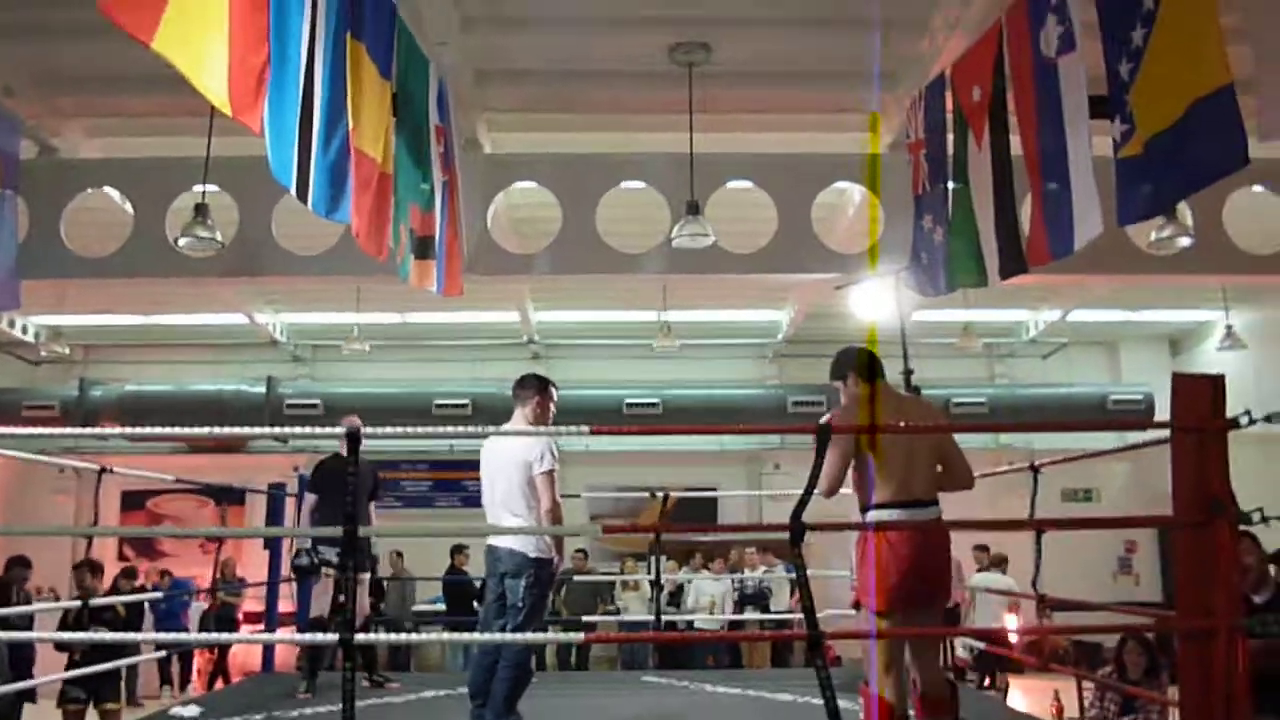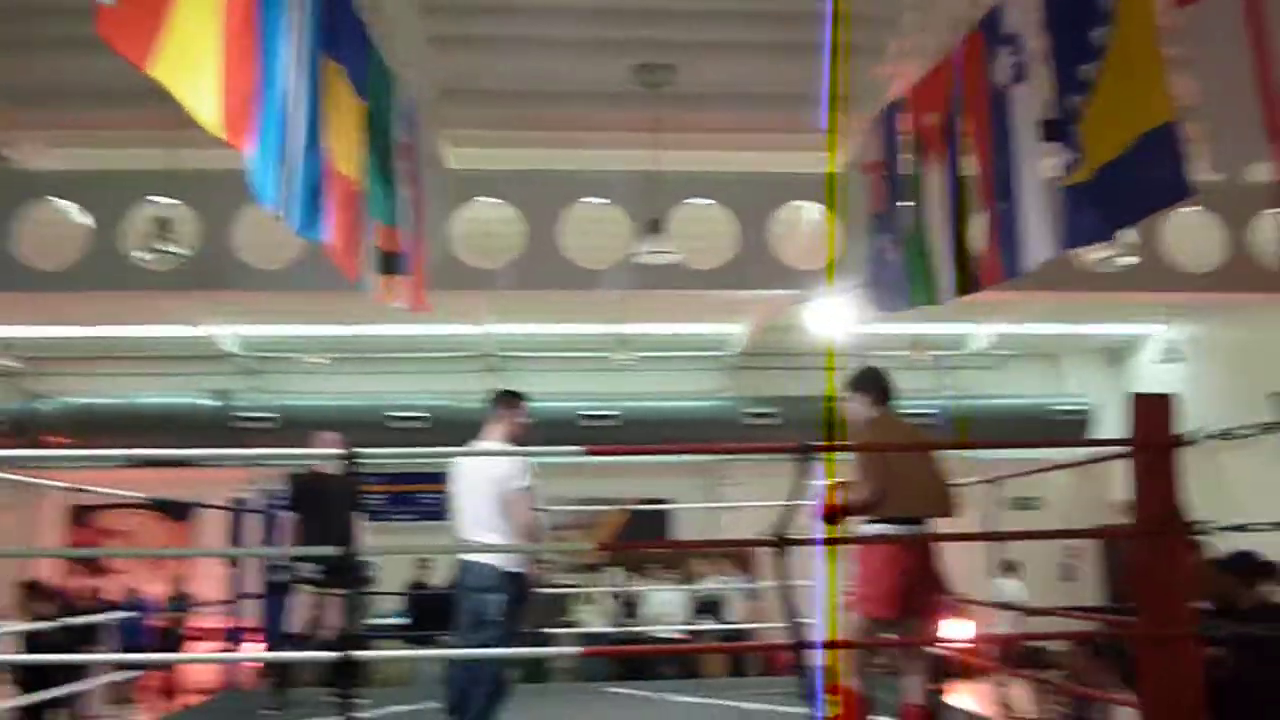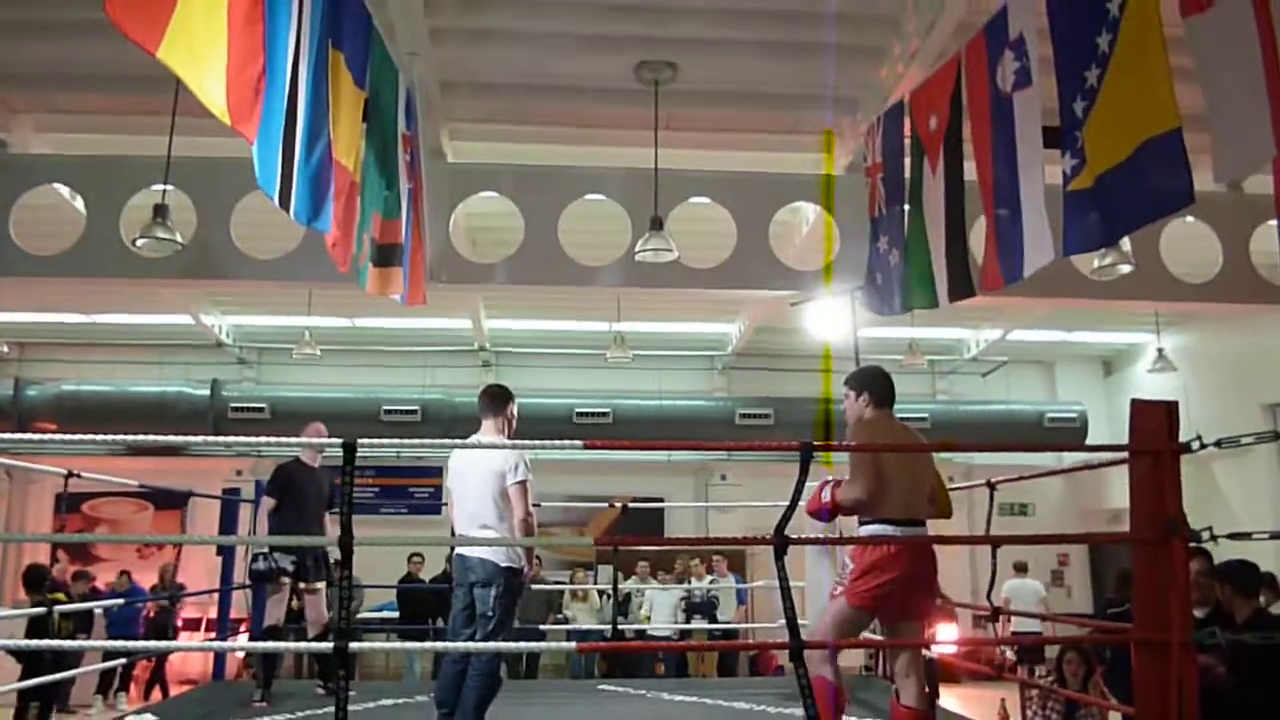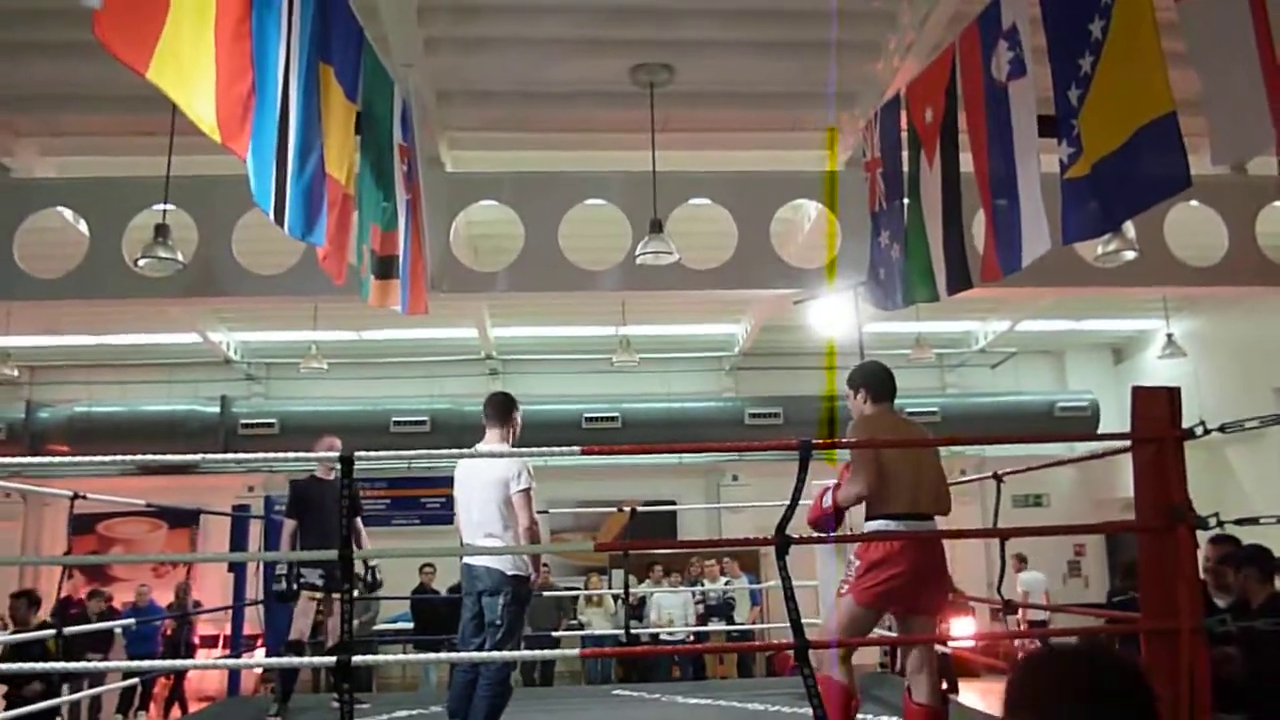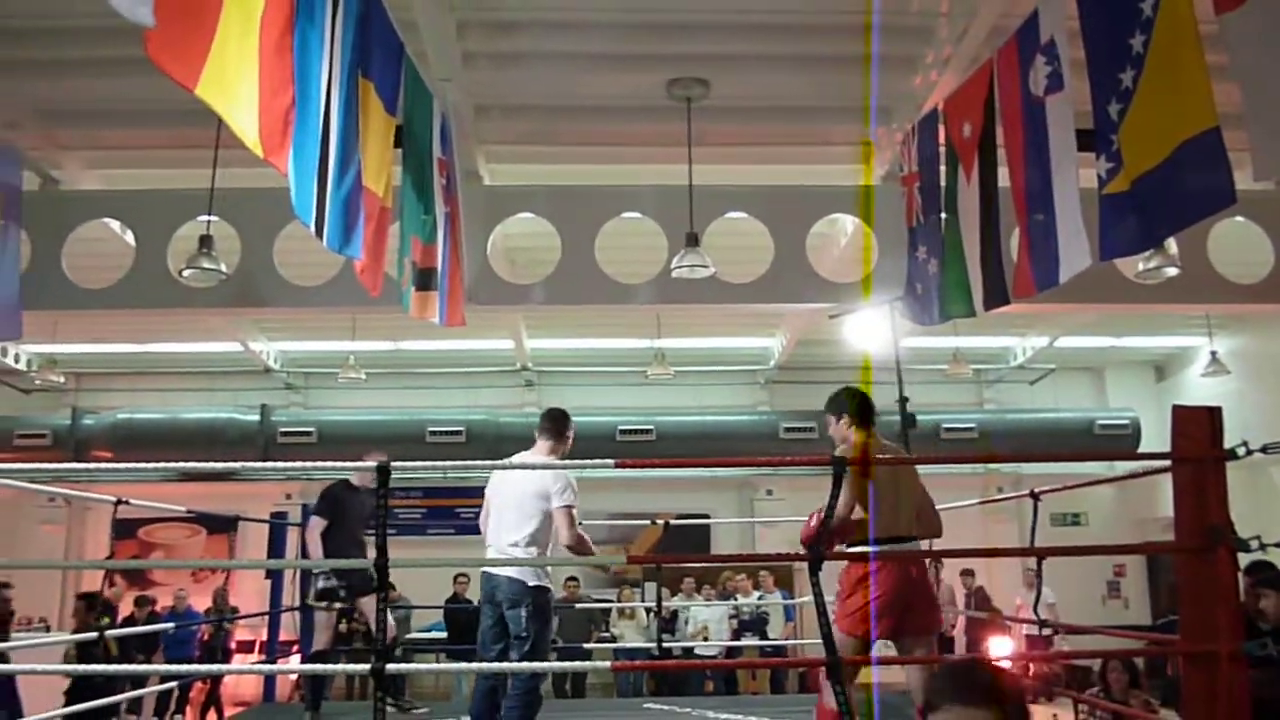
dt=1s
person 1, frame 1
left shoulder: (855, 412)
right shoulder: (926, 410)
left elbow: (827, 486)
right elbow: (964, 477)
left wrist: (832, 446)
left hip: (888, 537)
right hip: (931, 533)
left knee: (884, 665)
right knee: (926, 660)
person 1, frame 2
left shoulder: (868, 428)
right shoulder: (916, 437)
left elbow: (867, 492)
right elbow: (944, 505)
left wrist: (840, 499)
left hip: (885, 548)
right hip: (917, 549)
left knee: (850, 661)
right knee: (913, 663)
person 1, frame 3
left shoulder: (863, 429)
right shoulder: (916, 441)
left elbow: (861, 490)
right elbow: (942, 507)
left wrist: (830, 497)
left hip: (882, 552)
right hip: (918, 552)
left knee: (819, 650)
right knee: (907, 667)
person 1, frame 4
left shoulder: (865, 426)
right shoulder: (921, 435)
left elbow: (861, 486)
right elbow: (942, 503)
left wrist: (832, 500)
left hip: (888, 547)
right hip: (926, 547)
left knee: (830, 651)
right knee: (920, 663)
person 1, frame 5
left shoulder: (850, 452)
right shoulder: (900, 457)
left elbow: (842, 511)
right elbow: (933, 526)
left wrist: (820, 525)
left hip: (873, 572)
right hip: (912, 569)
left knee: (834, 681)
right knee: (924, 685)
person 2, frame 1
left shoulder: (490, 443)
right shoulder: (538, 443)
right elbow: (549, 506)
right wrist: (558, 550)
left hip: (496, 548)
right hip: (529, 552)
left knee: (491, 635)
right knee: (517, 641)
person 2, frame 2
left shoulder: (462, 459)
right shoulder: (512, 459)
right elbow: (524, 521)
right wrist: (534, 562)
left hip: (469, 562)
right hip: (504, 566)
left knee: (467, 646)
right knee: (494, 651)
person 2, frame 3
left shoulder: (457, 454)
right shoulder: (510, 455)
right elbow: (522, 517)
right wrist: (529, 559)
left hip: (463, 558)
right hip: (499, 562)
left knee: (458, 643)
right knee: (486, 649)
person 2, frame 4
left shoulder: (463, 464)
right shoulder: (514, 463)
right elbow: (527, 525)
right wrist: (536, 567)
left hip: (471, 567)
right hip: (506, 570)
left knee: (469, 654)
right knee: (497, 659)
person 2, frame 5
left shoulder: (503, 468)
right shoulder: (556, 476)
right elbow: (569, 539)
right wrist: (598, 558)
left hip: (491, 575)
right hip: (526, 580)
left knee: (491, 664)
right knee: (526, 670)
person 3, frame 1
left shoulder: (369, 471)
right shoulder: (326, 466)
right elbow: (308, 507)
left wrist: (372, 547)
right wrist: (303, 545)
left hip: (358, 546)
right hip: (328, 544)
left knee: (362, 612)
right knee: (320, 611)
left ankle: (370, 672)
right ankle: (309, 676)
person 3, frame 2
left shoulder: (349, 483)
right shoulder: (305, 481)
left elbow: (355, 523)
right elbow: (290, 522)
left wrist: (361, 558)
left hip: (340, 562)
right hip: (310, 561)
left knee: (334, 627)
right knee: (299, 622)
left ankle: (340, 684)
person 3, frame 3
left shoulder: (326, 479)
right shoulder: (286, 471)
right elbow: (264, 511)
left wrist: (328, 555)
right wrist: (261, 550)
left hip: (313, 556)
right hip: (283, 553)
left knee: (319, 621)
right knee: (274, 621)
left ankle: (326, 680)
right ankle: (263, 685)
person 3, frame 4
right shoulder: (302, 488)
left elbow: (358, 529)
right elbow: (288, 532)
left wrist: (370, 564)
right wrist: (282, 570)
left hip: (340, 568)
right hip: (311, 568)
left knee: (338, 634)
right knee: (299, 633)
left ankle: (341, 692)
person 3, frame 5
left shoulder: (368, 501)
right shoulder: (334, 493)
right elbow: (312, 533)
left wrist: (376, 570)
right wrist: (321, 571)
left hip: (359, 574)
right hip: (333, 574)
left knee: (388, 629)
right knee: (323, 643)
left ankle: (391, 694)
right ankle: (312, 708)
